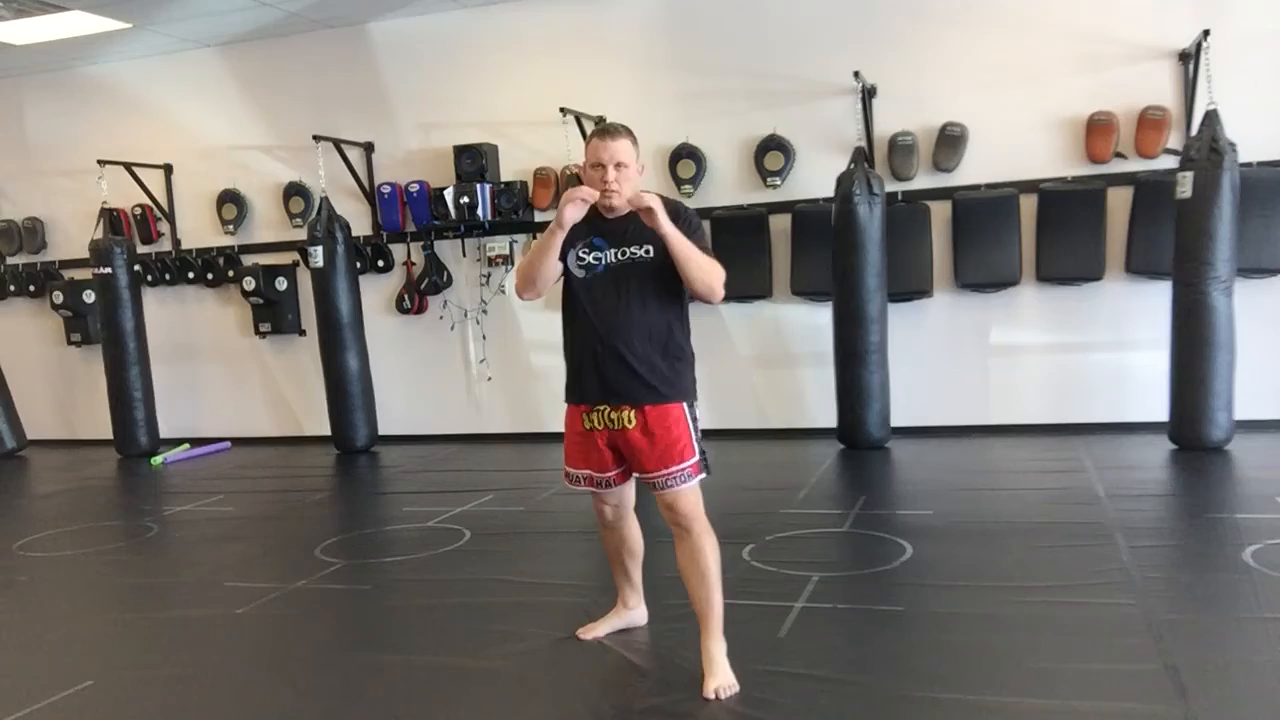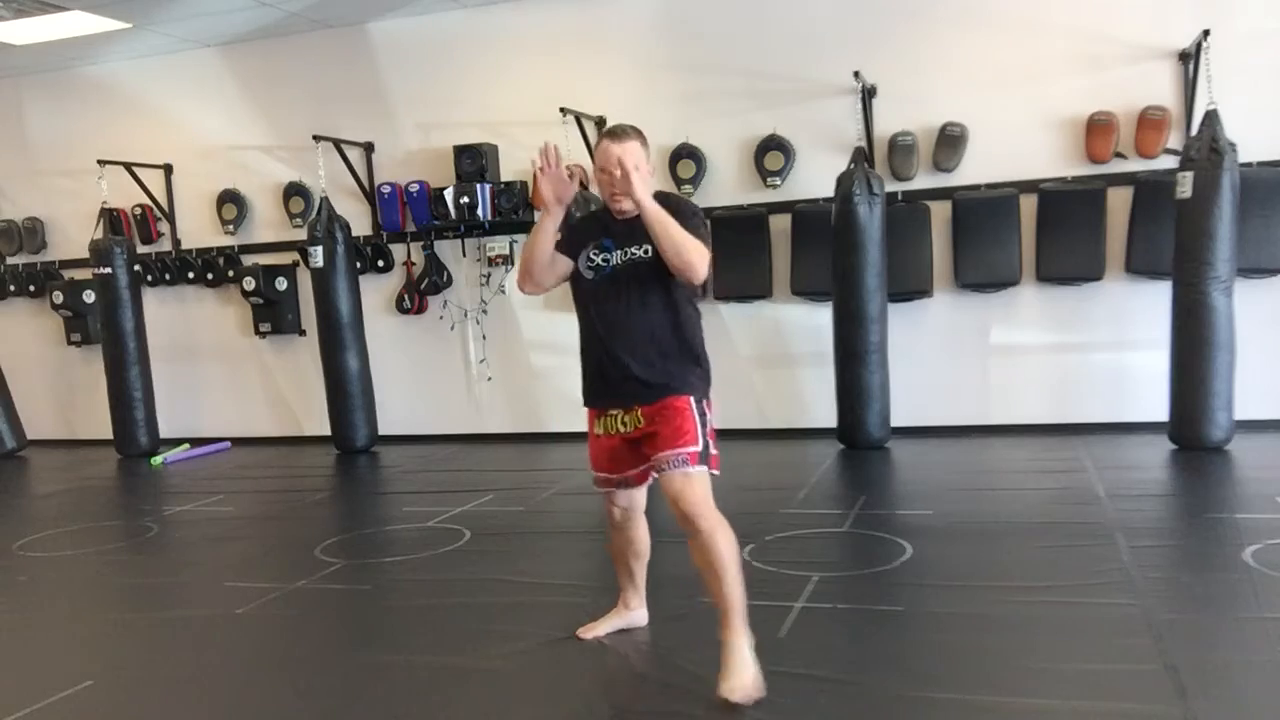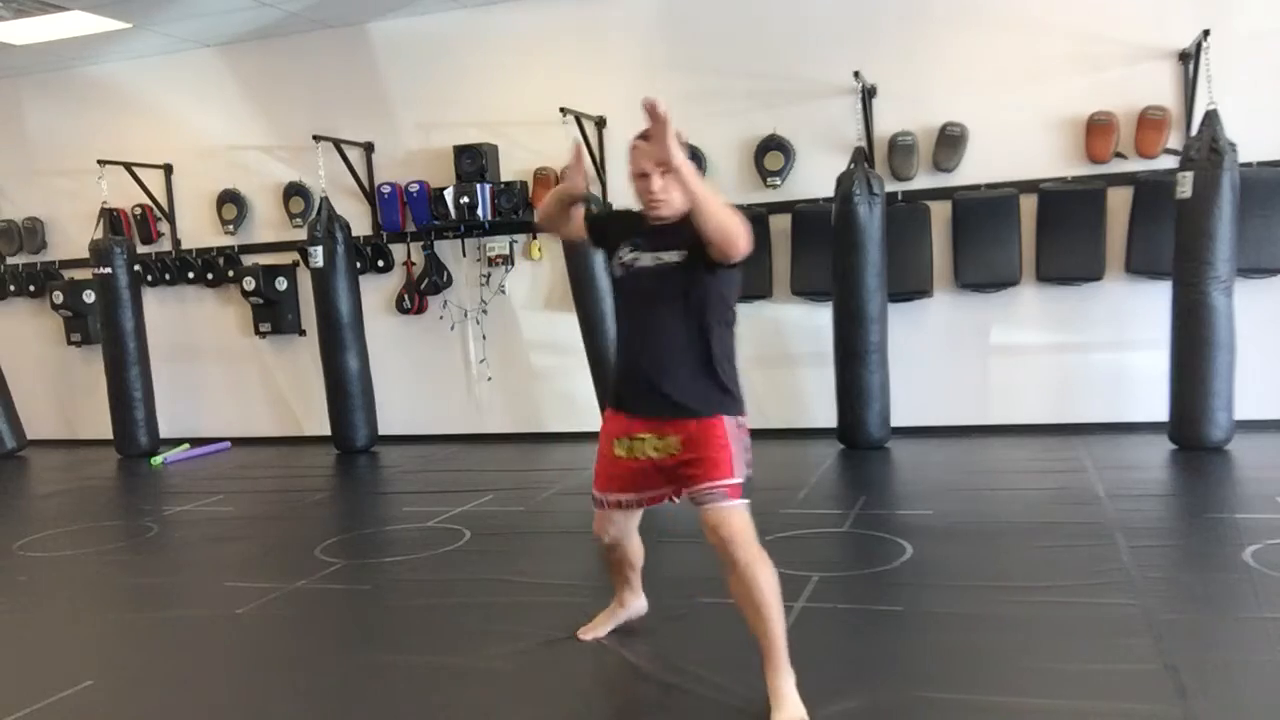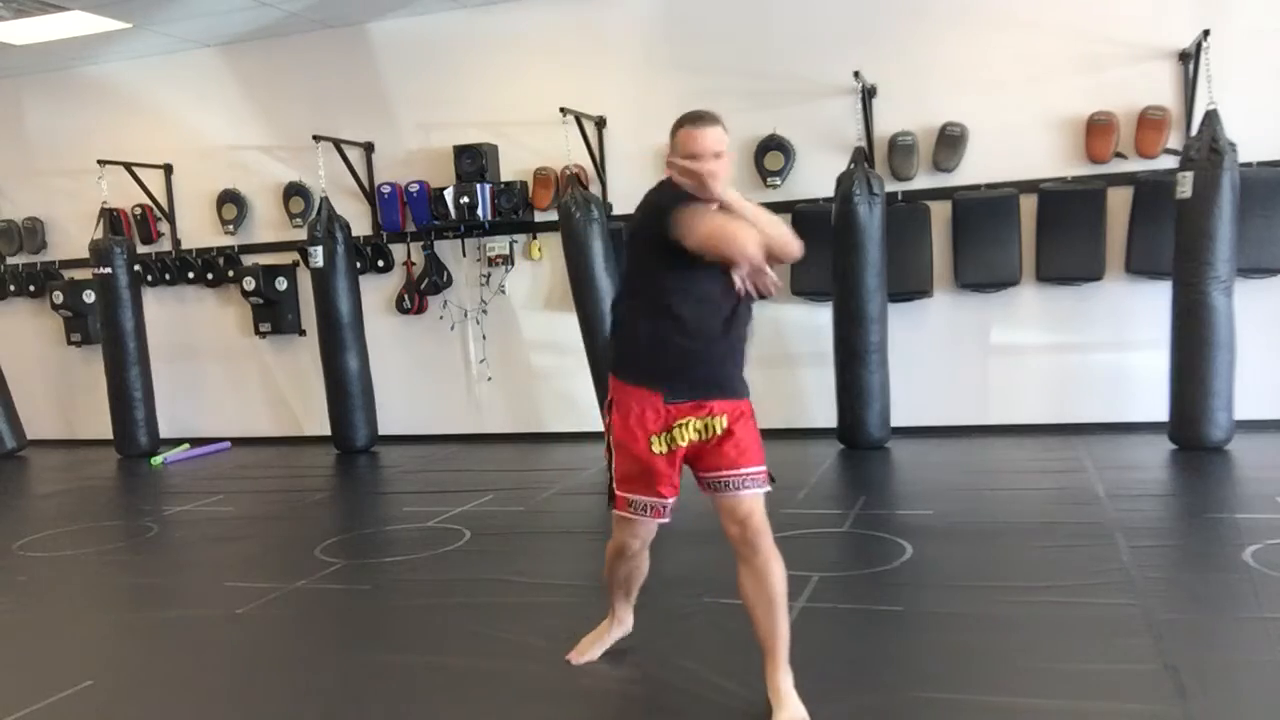
dt=0.2s
person 1, frame 1
left shoulder: (672, 216)
right shoulder: (574, 228)
left elbow: (712, 289)
right elbow: (527, 288)
left wrist: (657, 219)
right wrist: (560, 226)
left hip: (660, 394)
right hip: (591, 397)
left knee: (684, 512)
right knee: (611, 506)
left ankle: (714, 646)
right ankle: (630, 604)
person 1, frame 2
left shoulder: (677, 213)
right shoulder: (583, 230)
left elbow: (693, 270)
right elbow: (531, 281)
left wrist: (642, 195)
right wrist: (550, 212)
left hip: (673, 390)
right hip: (609, 398)
left knee: (693, 506)
right knee: (621, 508)
left ankle: (737, 642)
right ankle: (631, 606)
person 1, frame 3
left shoulder: (714, 227)
right shoulder: (621, 229)
left elbow: (733, 247)
right elbow: (551, 223)
left wrist: (677, 164)
right wrist: (569, 189)
left hip: (706, 414)
right hip: (633, 415)
left knee: (732, 539)
right knee: (609, 527)
right ankle: (630, 599)
person 1, frame 4
left shoulder: (723, 206)
right shoulder: (665, 202)
left elbow: (788, 250)
right elbow: (734, 240)
left wrist: (742, 209)
right wrist: (748, 258)
left hip: (721, 397)
right hip: (645, 395)
left knee: (751, 531)
right knee: (633, 529)
right ankle: (619, 616)
